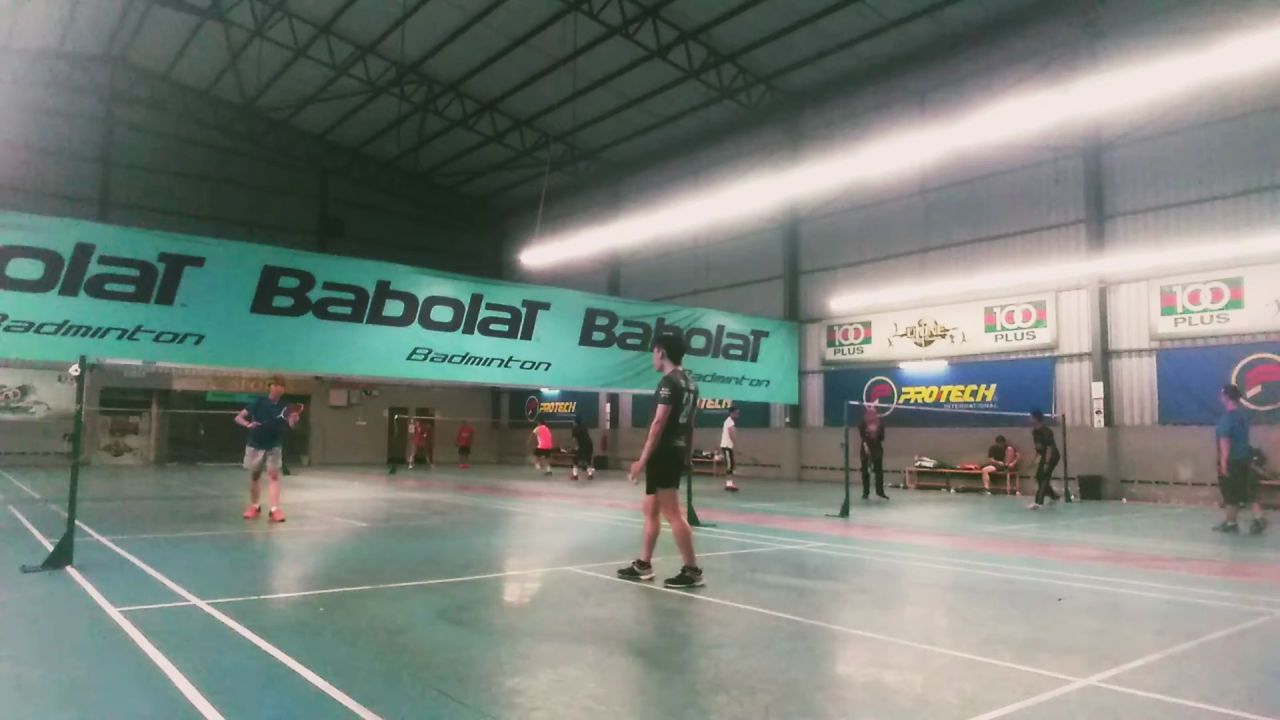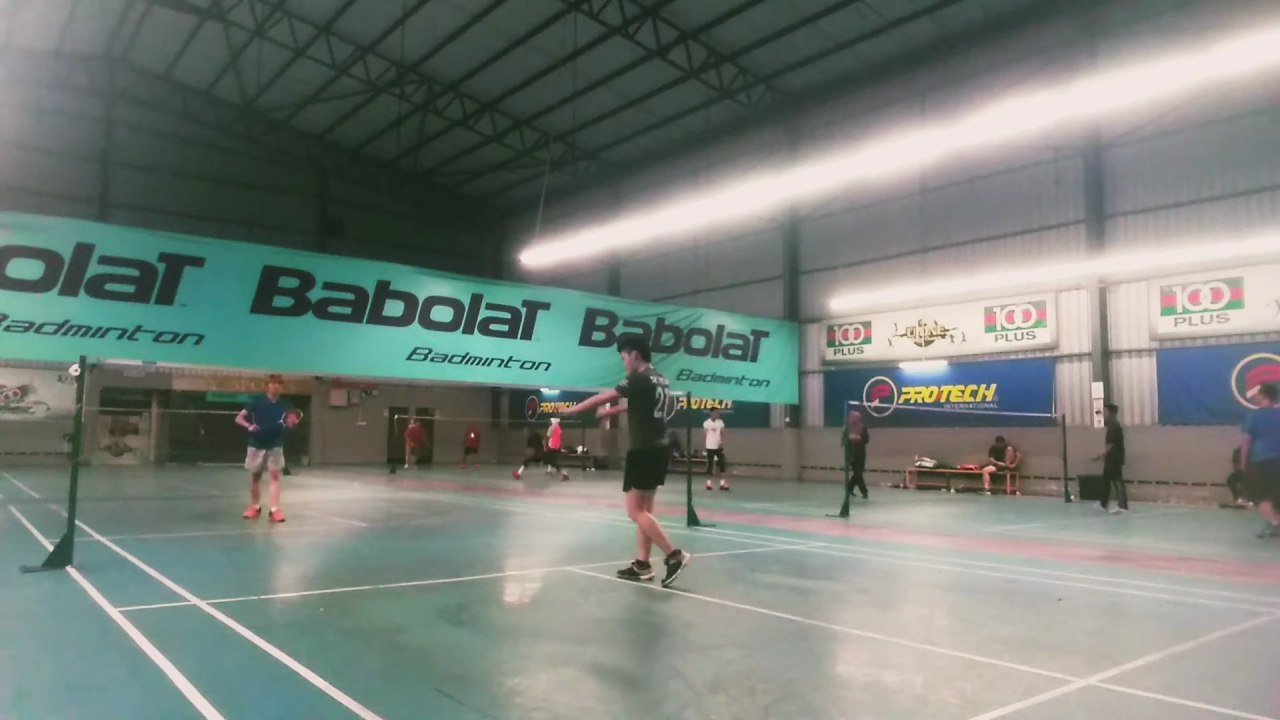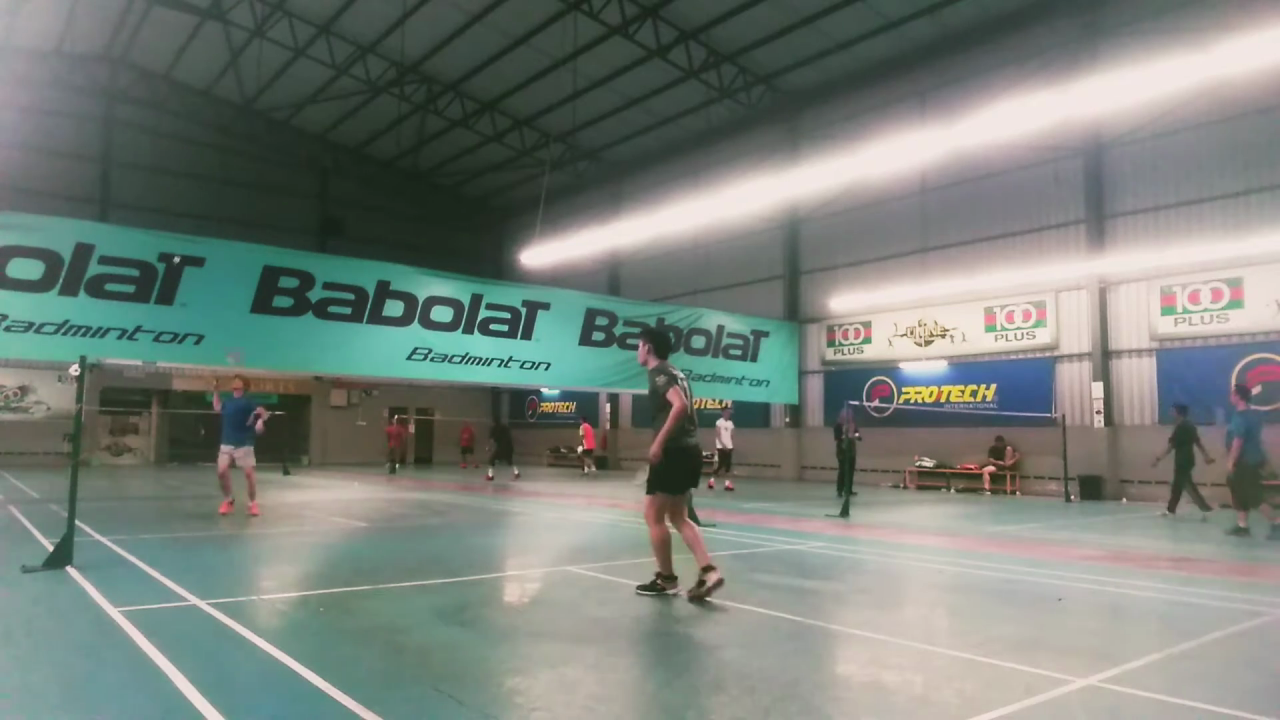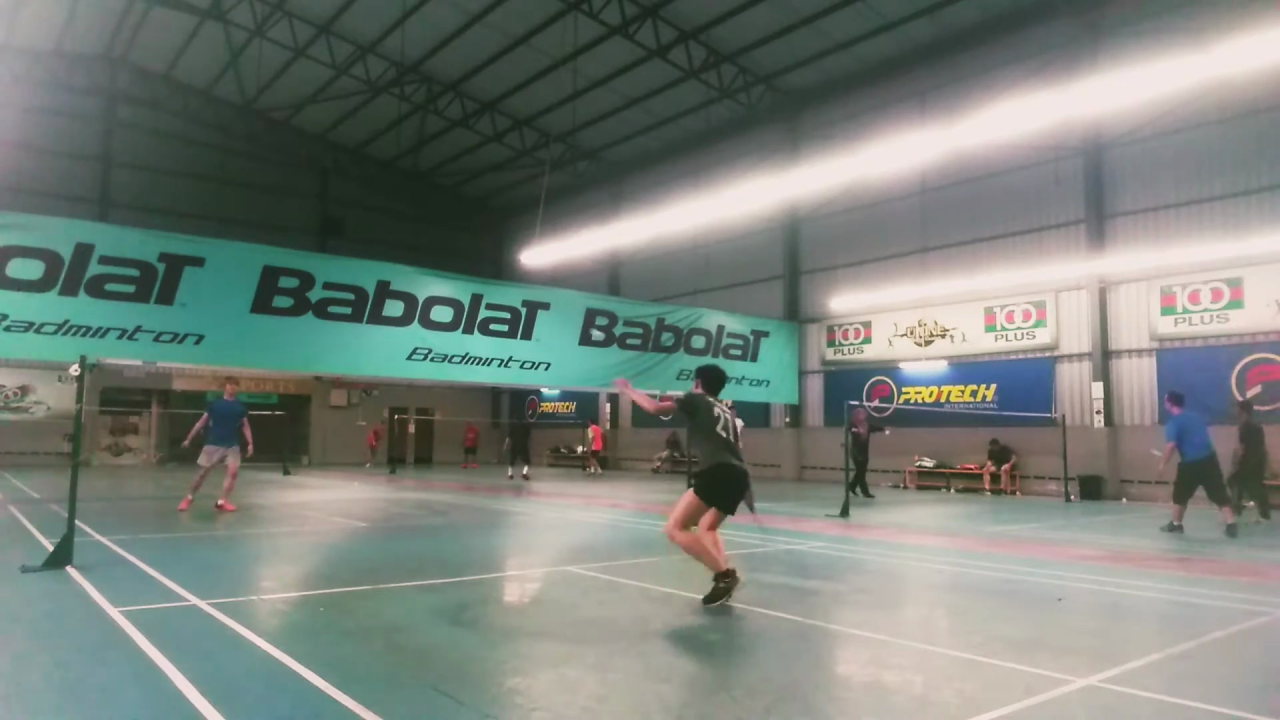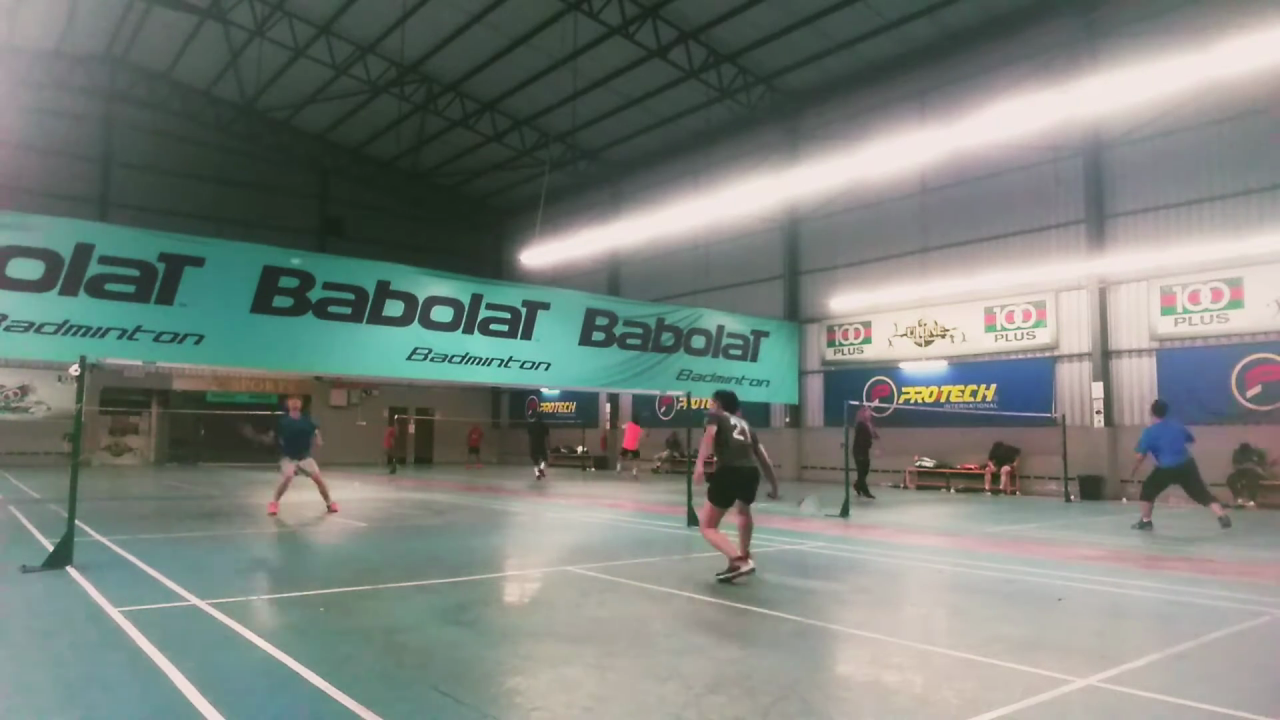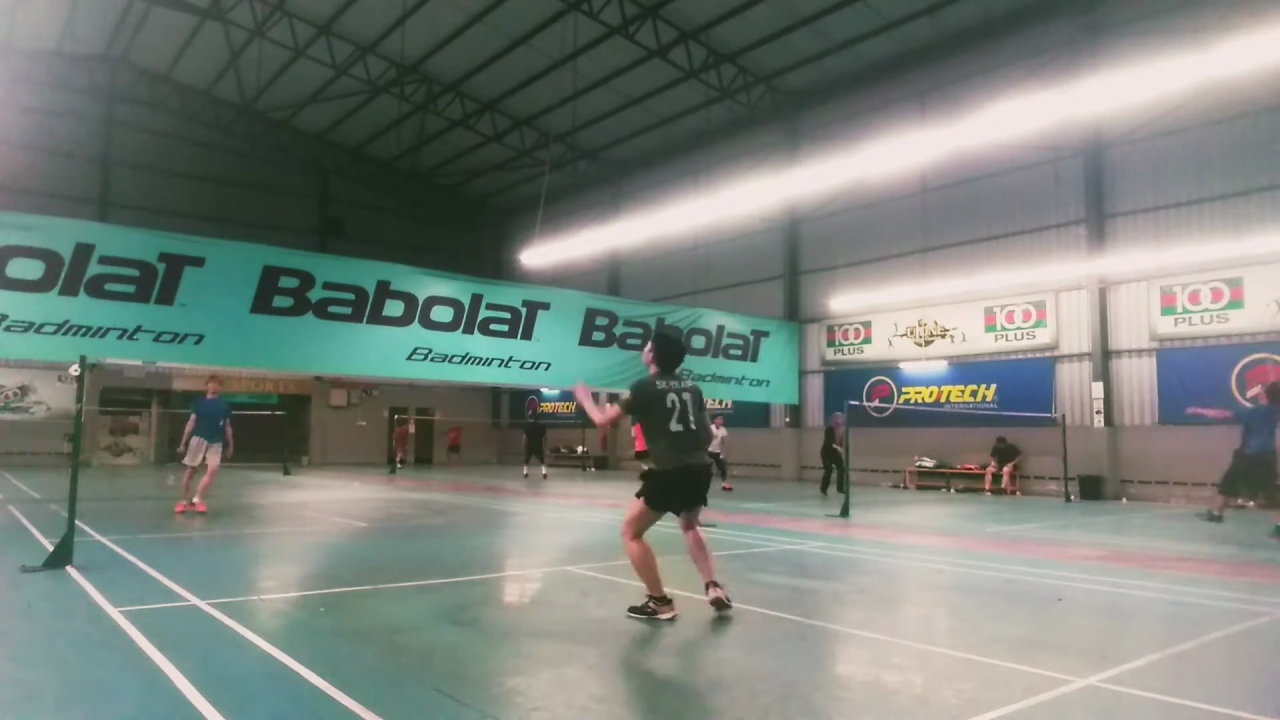
dt=0.7s
person 1, frame 1
left shoulder: (669, 382)
right shoulder: (689, 382)
left elbow: (659, 422)
right elbow: (689, 424)
left wrist: (642, 459)
right wrist: (687, 455)
left hip: (663, 454)
right hip: (675, 453)
left knee: (672, 514)
right knee: (651, 509)
left ankle: (692, 571)
right ankle: (643, 565)
person 1, frame 2
left shoulder: (639, 379)
right shoulder: (660, 380)
left elbow: (600, 399)
left wrist: (572, 409)
right wrist: (613, 411)
left hip: (644, 451)
right hip: (658, 449)
left knee: (636, 511)
right knee: (644, 510)
left ankle: (674, 555)
right ankle: (642, 564)
person 1, frame 3
left shoulder: (658, 372)
right shoulder: (676, 373)
left elbow: (680, 406)
left wrist: (657, 442)
left hip: (673, 451)
right hip: (690, 450)
left knee: (653, 517)
right knee: (678, 516)
left ankle: (666, 579)
right ankle: (708, 571)
person 1, frame 4
left shoulder: (695, 401)
right shoulder: (726, 412)
left elbow: (654, 408)
left wrist: (626, 390)
right wrist: (740, 488)
left hip: (717, 472)
right hip: (738, 475)
left knee: (675, 528)
right knee: (708, 528)
left ankle: (725, 574)
right ankle: (723, 573)
person 1, frame 5
left shoulder: (715, 417)
right shoulder: (745, 426)
left elbow: (709, 436)
right elbow: (766, 461)
left wrist: (699, 464)
right wrist: (774, 488)
left hip: (729, 472)
right hip: (750, 472)
left knee: (707, 527)
right knee: (743, 512)
left ankle: (739, 561)
right ankle: (744, 556)
person 1, frame 6
left shoulder: (644, 388)
right shoulder: (691, 388)
left elbow: (604, 420)
right elbow: (706, 432)
left wrist: (585, 399)
left hip: (666, 474)
right hip: (698, 470)
left knee: (631, 533)
right knee: (691, 530)
left ankle: (660, 601)
right ankle: (714, 587)
